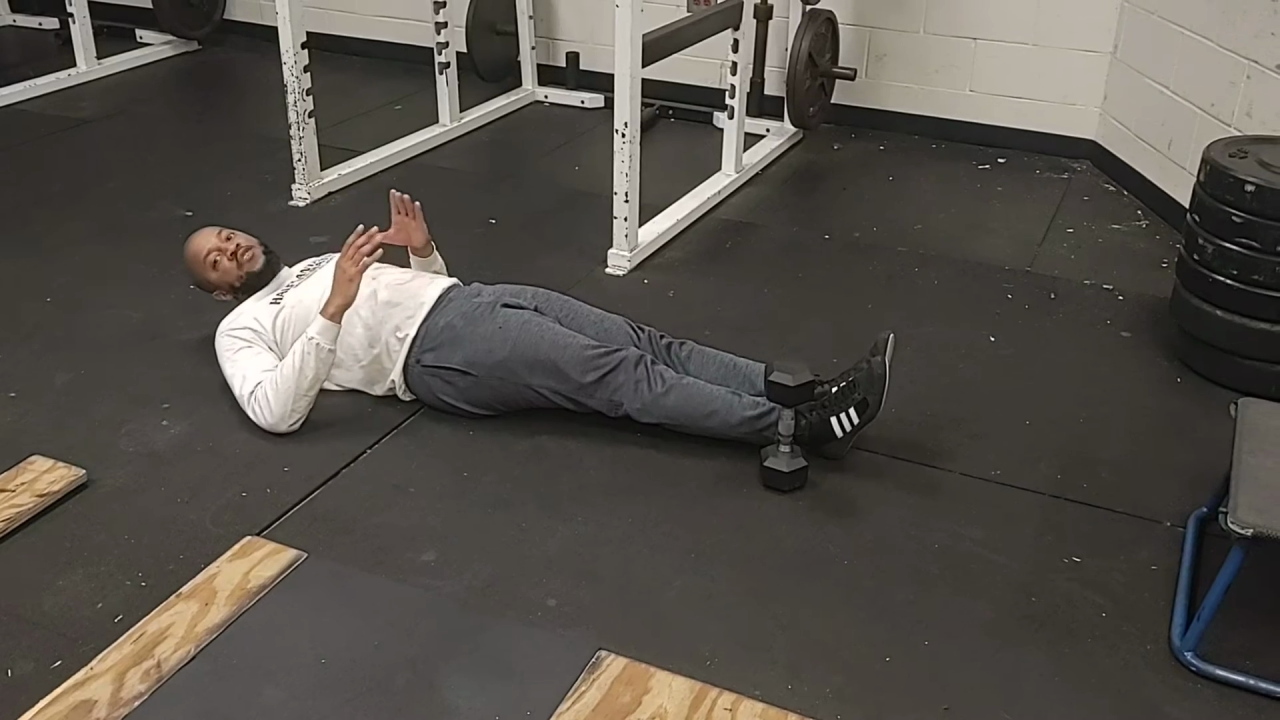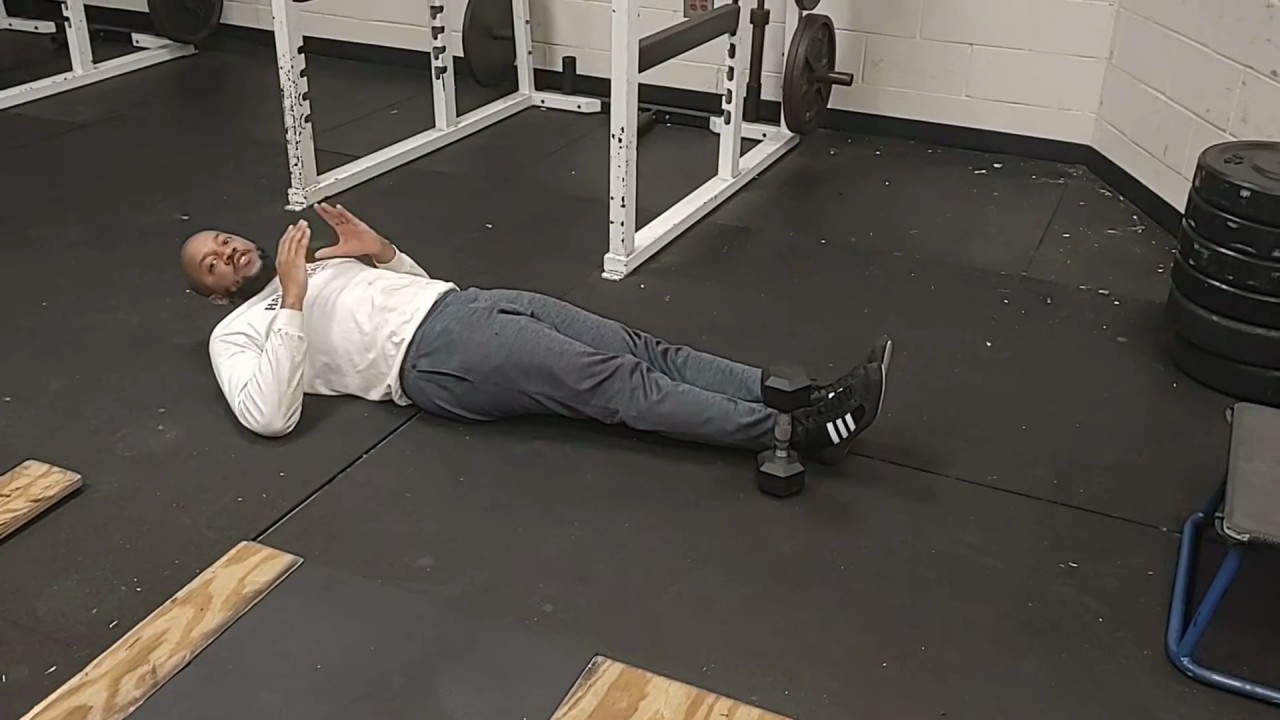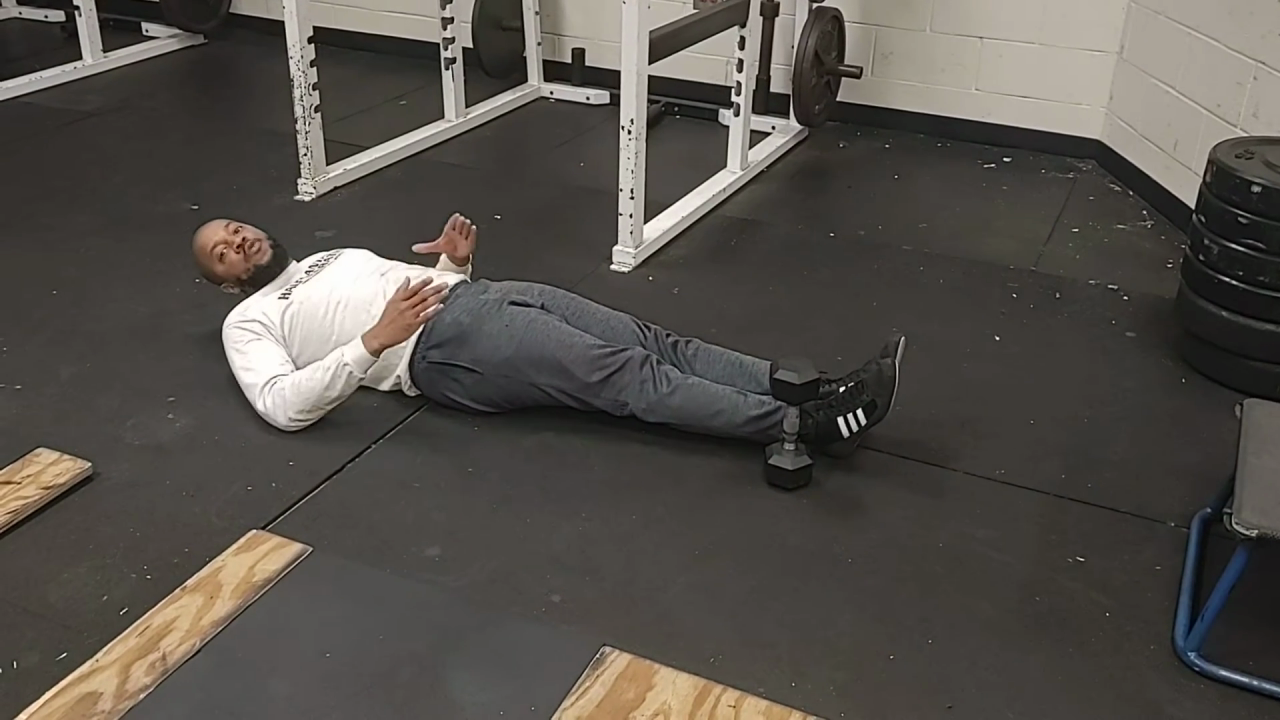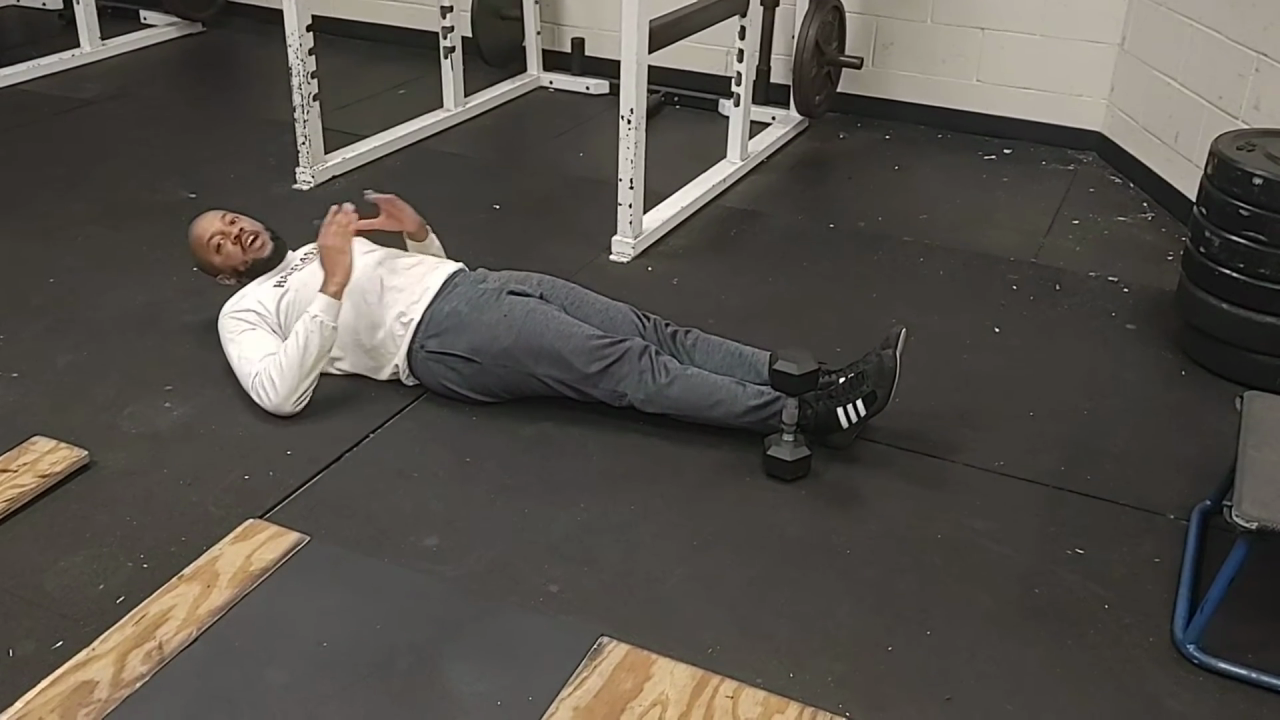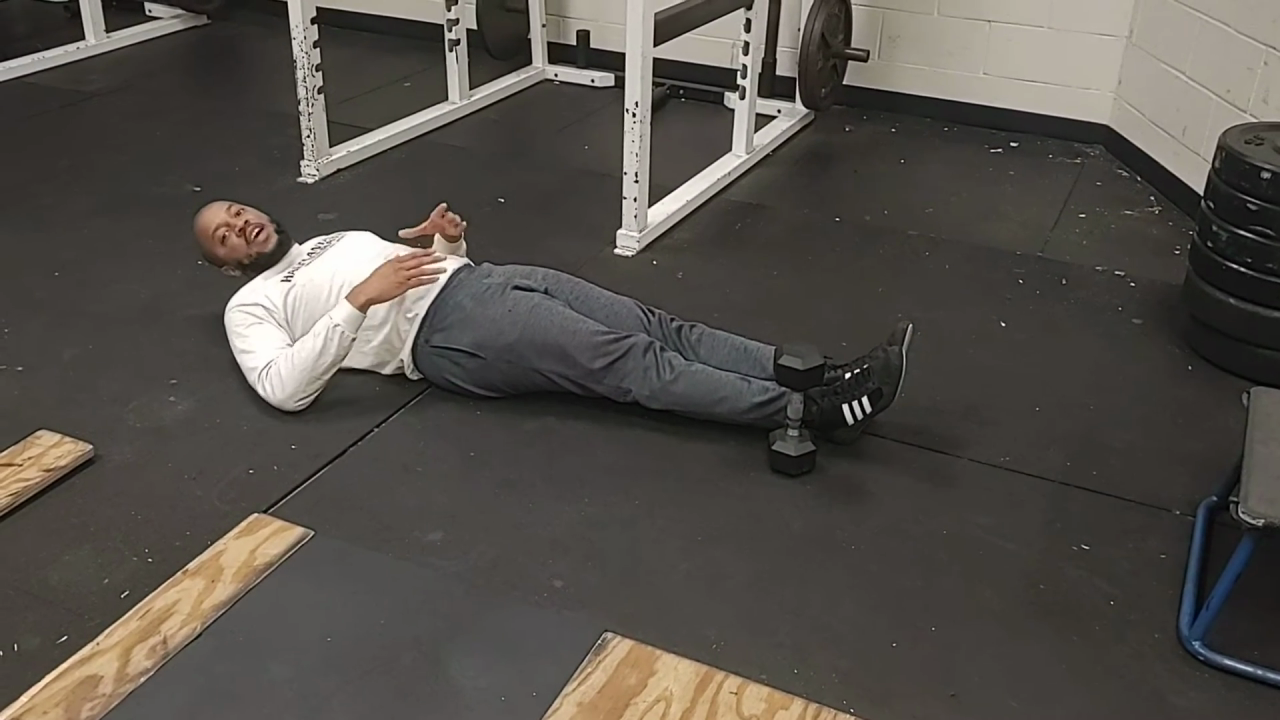
dt=1s
person 1, frame 1
left shoulder: (321, 265)
right shoulder: (240, 330)
right elbow: (277, 411)
left wrist: (420, 245)
right wrist: (335, 306)
left hip: (469, 299)
right hip: (437, 353)
left knee: (642, 343)
right knee: (617, 376)
left ankle: (804, 390)
right ankle: (797, 425)
person 1, frame 2
left shoulder: (319, 265)
right shoulder: (236, 333)
right elbow: (269, 416)
left wrist: (379, 249)
right wrist: (291, 298)
left hip: (464, 305)
right hip: (433, 358)
left knee: (637, 349)
right knee: (612, 383)
left ankle: (801, 396)
right ankle: (791, 431)
person 1, frame 3
left shoulder: (330, 258)
right shoulder: (248, 323)
right elbow: (286, 405)
left wrist: (455, 260)
right wrist: (377, 340)
left hip: (476, 296)
right hip: (442, 347)
left knee: (648, 341)
right knee: (623, 376)
left ankle: (812, 388)
right ankle: (803, 424)
person 1, frame 4
left shoulder: (323, 247)
right shoulder: (245, 312)
right elbow: (280, 393)
left wrist: (416, 231)
right wrist: (330, 285)
left hip: (473, 284)
right hip: (440, 340)
left knee: (648, 331)
right knee: (621, 365)
left ankle: (810, 378)
right ankle: (801, 414)
person 1, frame 5
left shoulder: (334, 240)
right shoulder: (252, 306)
right elbow: (285, 388)
left wrist: (446, 236)
right wrist: (361, 298)
left hip: (479, 277)
right hip: (446, 333)
left knee: (654, 327)
right knee: (625, 361)
left ankle: (816, 373)
right ankle: (807, 410)
